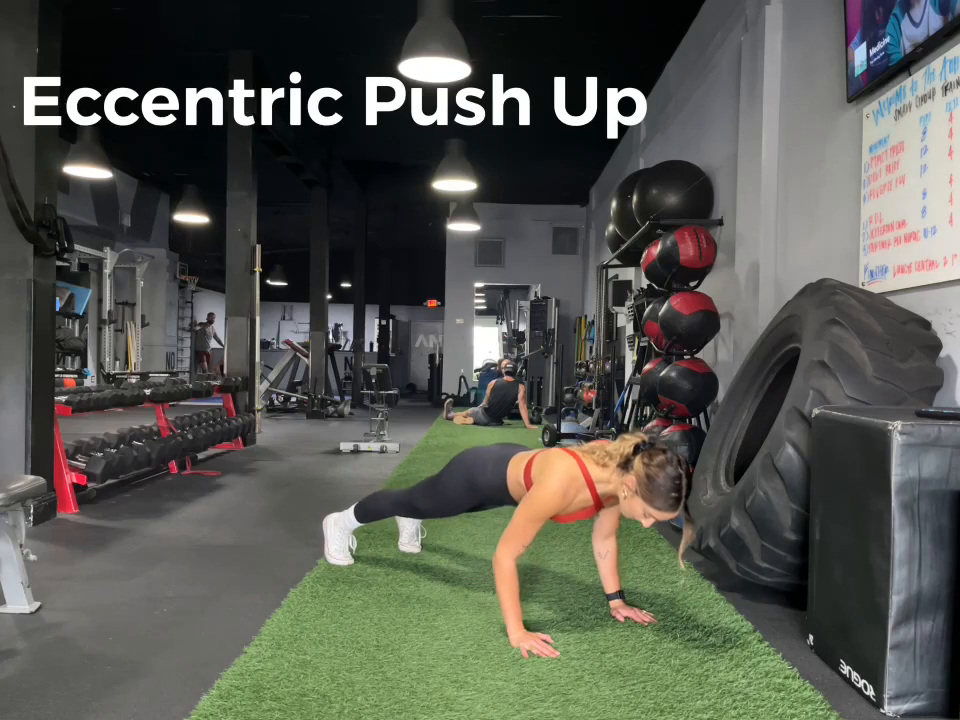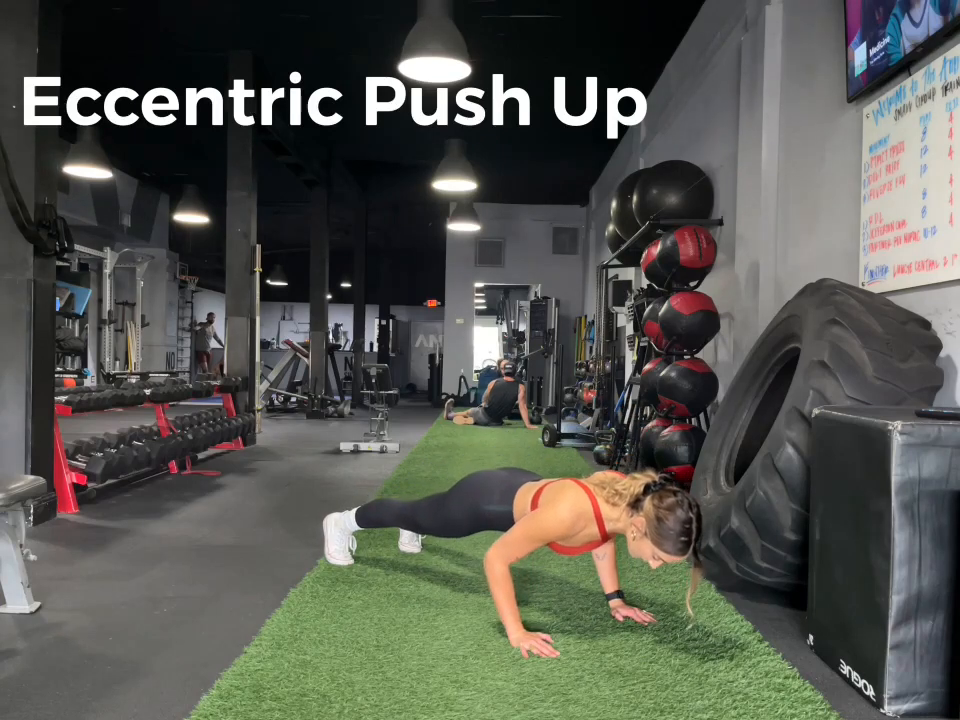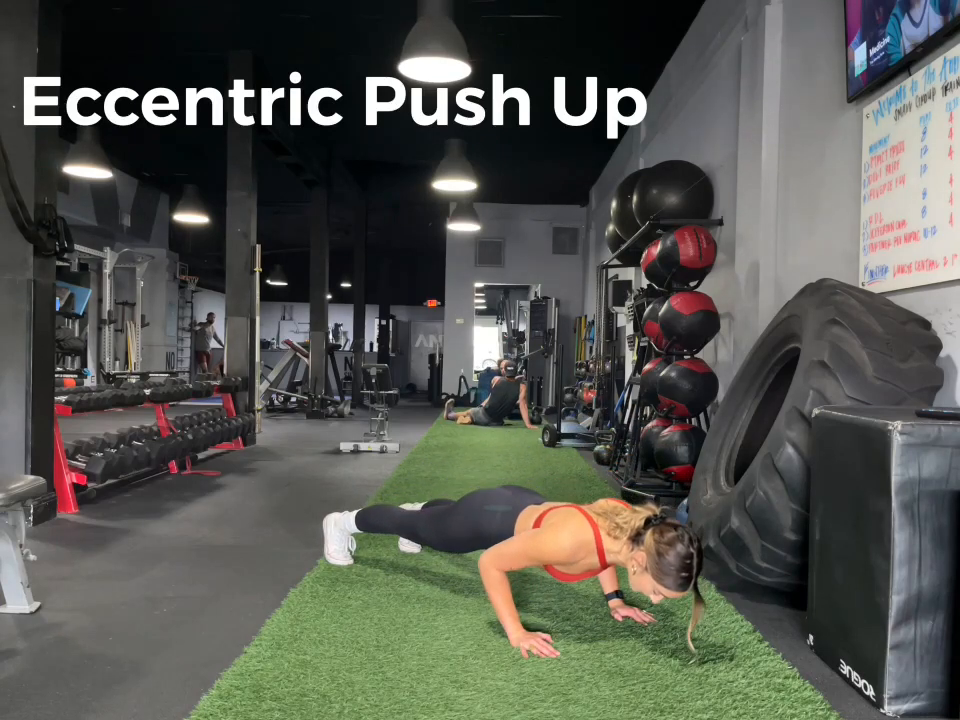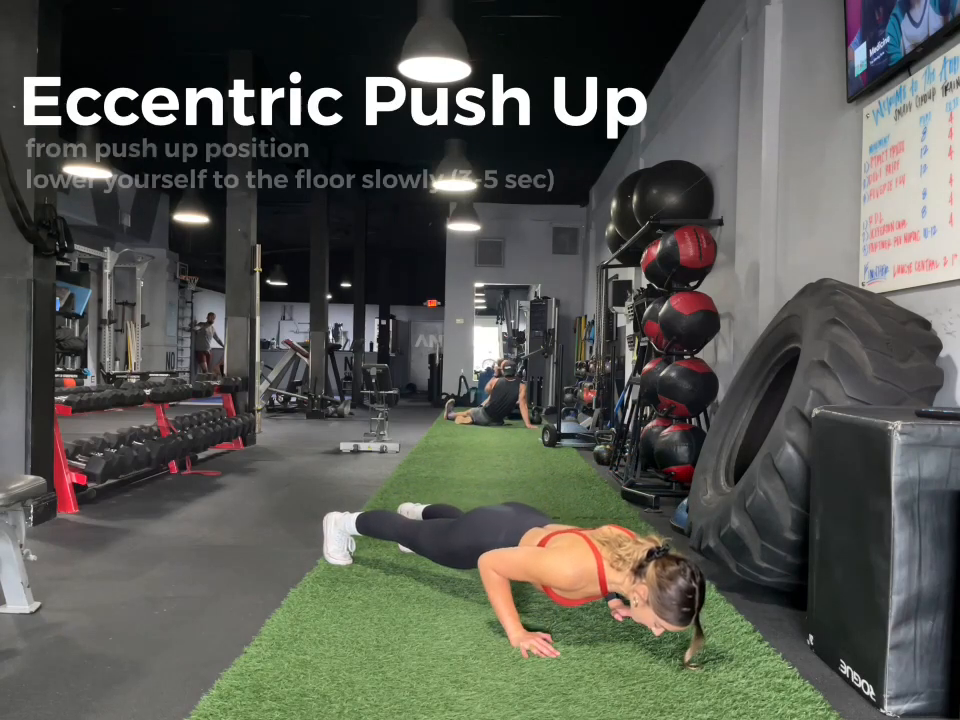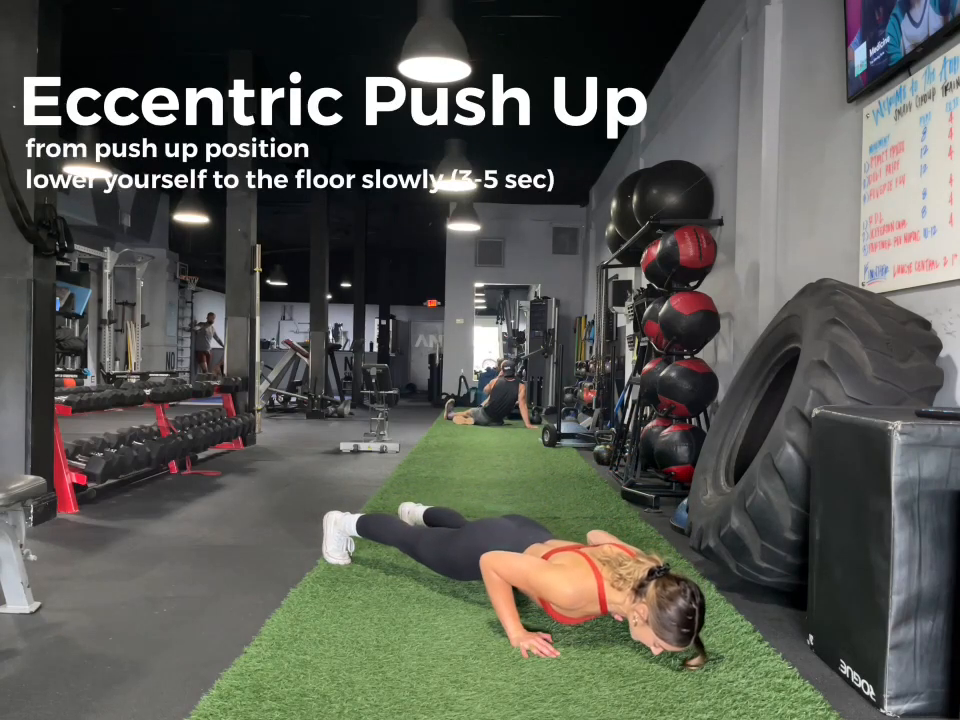
dt=0.7s
person 1, frame 1
left shoulder: (622, 473)
right shoulder: (563, 481)
left elbow: (605, 538)
right elbow: (505, 555)
left wrist: (615, 599)
right wrist: (517, 632)
left hip: (514, 467)
right hip: (481, 475)
right knee: (410, 501)
left ankle: (411, 525)
right ankle: (341, 522)
person 1, frame 2
left shoulder: (632, 500)
right shoulder: (570, 512)
left elbow: (602, 540)
right elbow: (495, 559)
left wrist: (614, 598)
right wrist: (516, 631)
left hip: (520, 489)
right hip: (486, 500)
right knee: (416, 517)
left ankle: (412, 530)
right ankle: (341, 522)
person 1, frame 3
left shoulder: (634, 526)
right shoulder: (571, 541)
right elbow: (489, 564)
left wrist: (614, 599)
right wrist: (515, 632)
left hip: (523, 508)
right hip: (487, 521)
left knee: (439, 516)
right knee: (413, 528)
left ankle: (417, 507)
right ankle: (342, 522)
person 1, frame 4
left shoulder: (639, 554)
right shoulder: (573, 569)
right elbow: (489, 564)
left wrist: (613, 600)
right wrist: (516, 633)
left hip: (525, 525)
right hip: (488, 538)
left knee: (457, 519)
right knee: (412, 537)
left ankle: (415, 511)
right ankle: (343, 523)
person 1, frame 5
left shoulder: (640, 568)
right shoulder: (574, 590)
right elbow: (491, 564)
right wrist: (516, 633)
left hip: (527, 537)
right hip: (492, 549)
left knee: (462, 527)
right knee: (413, 542)
left ankle: (417, 511)
right ankle: (344, 522)
